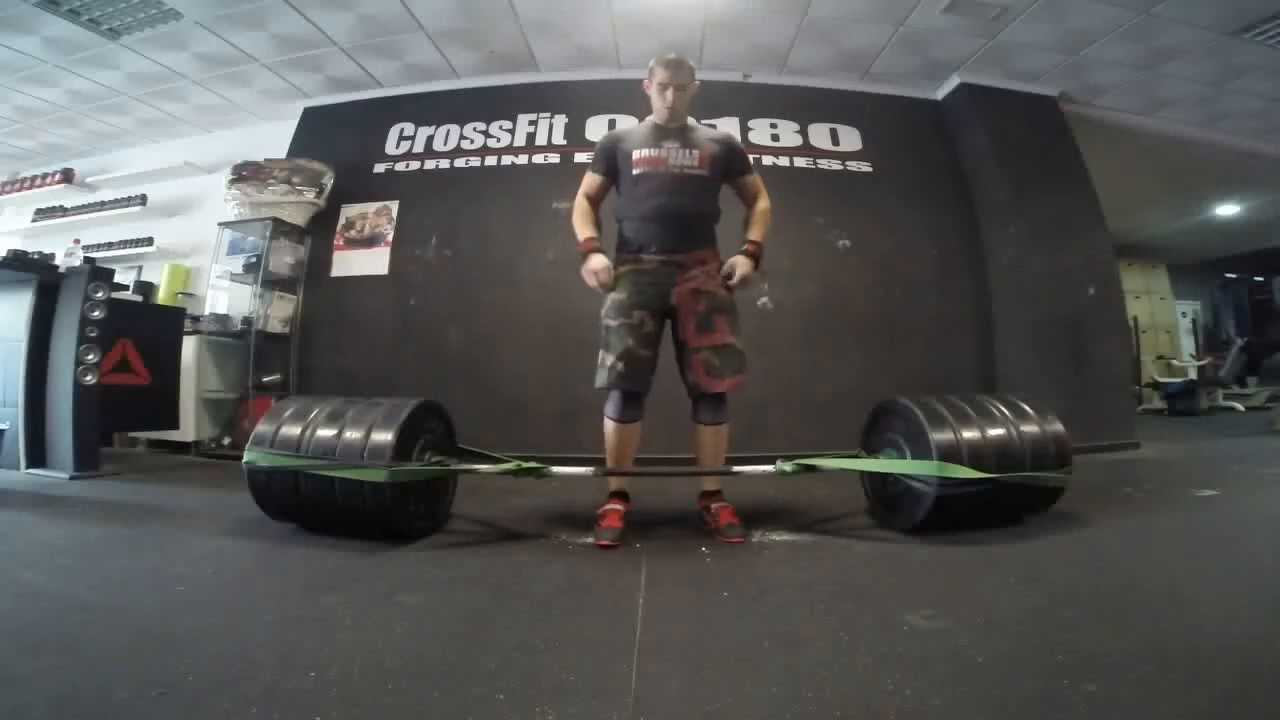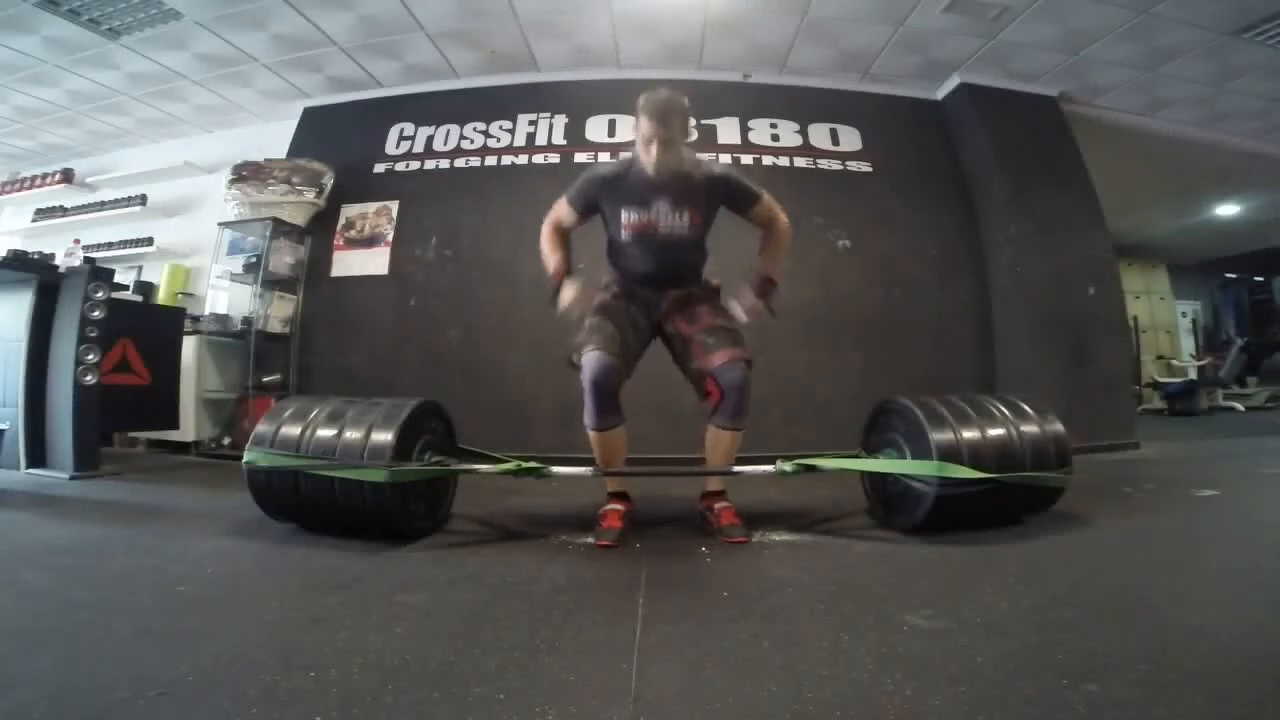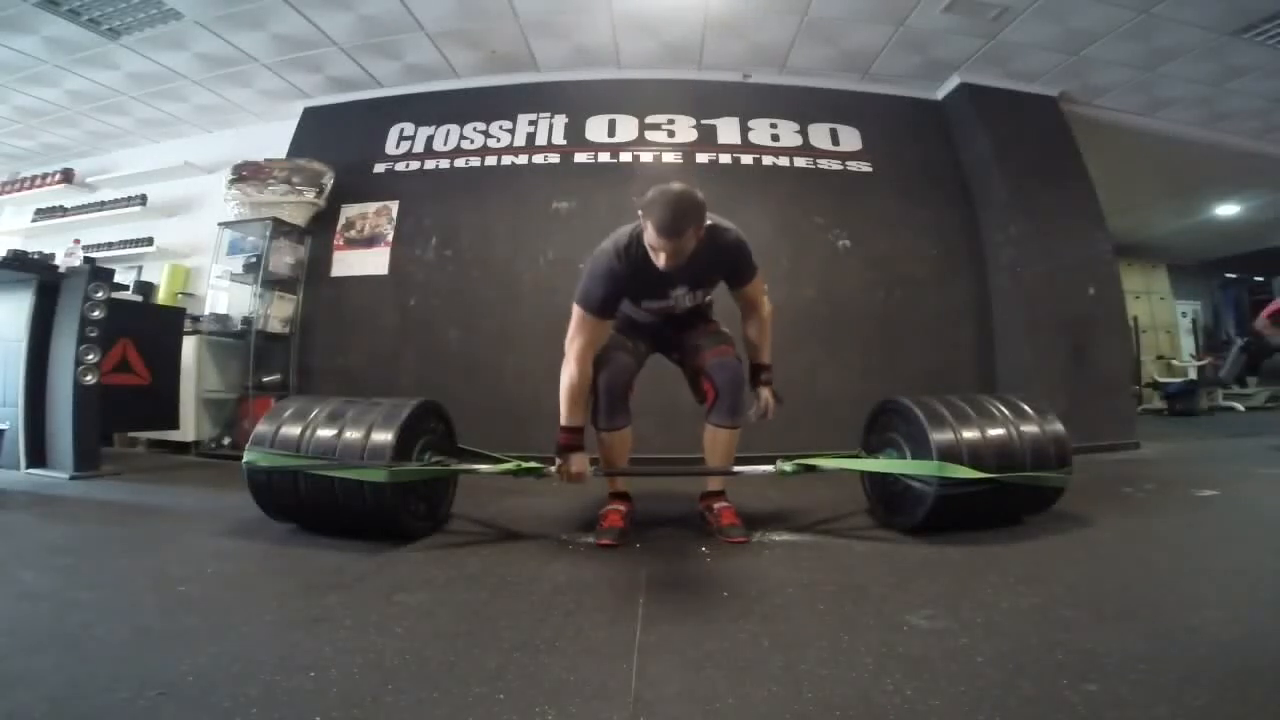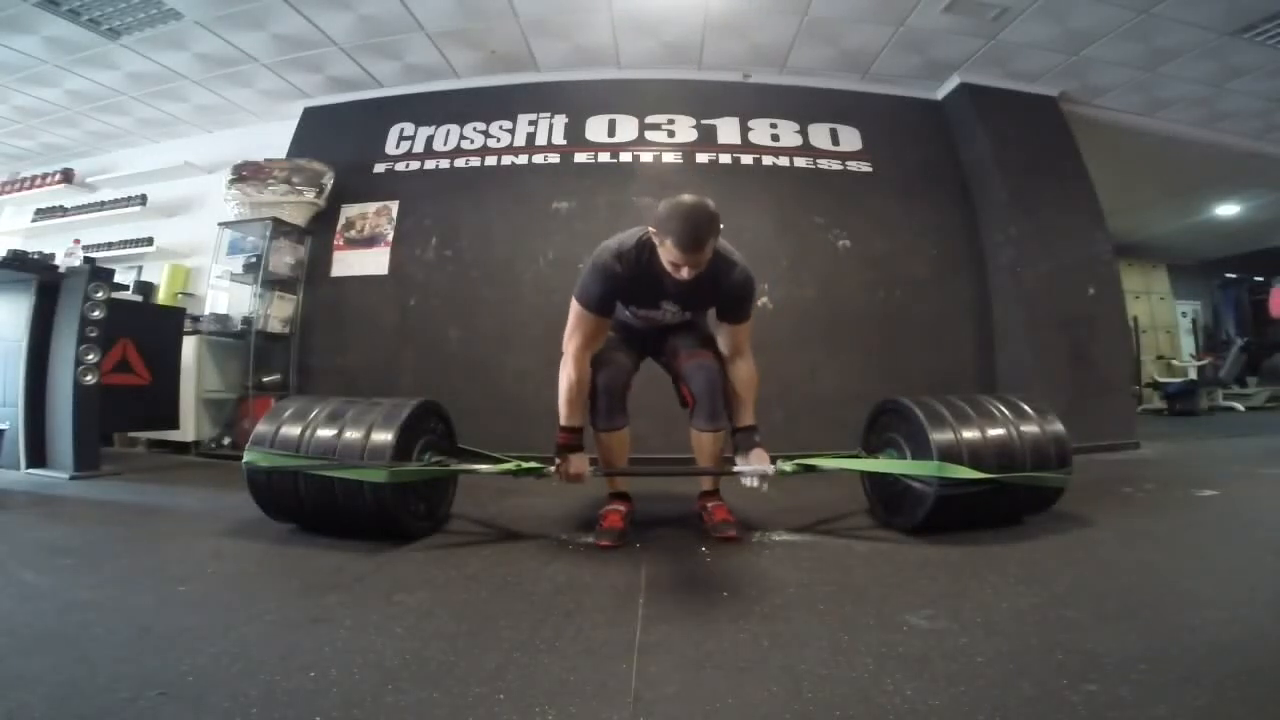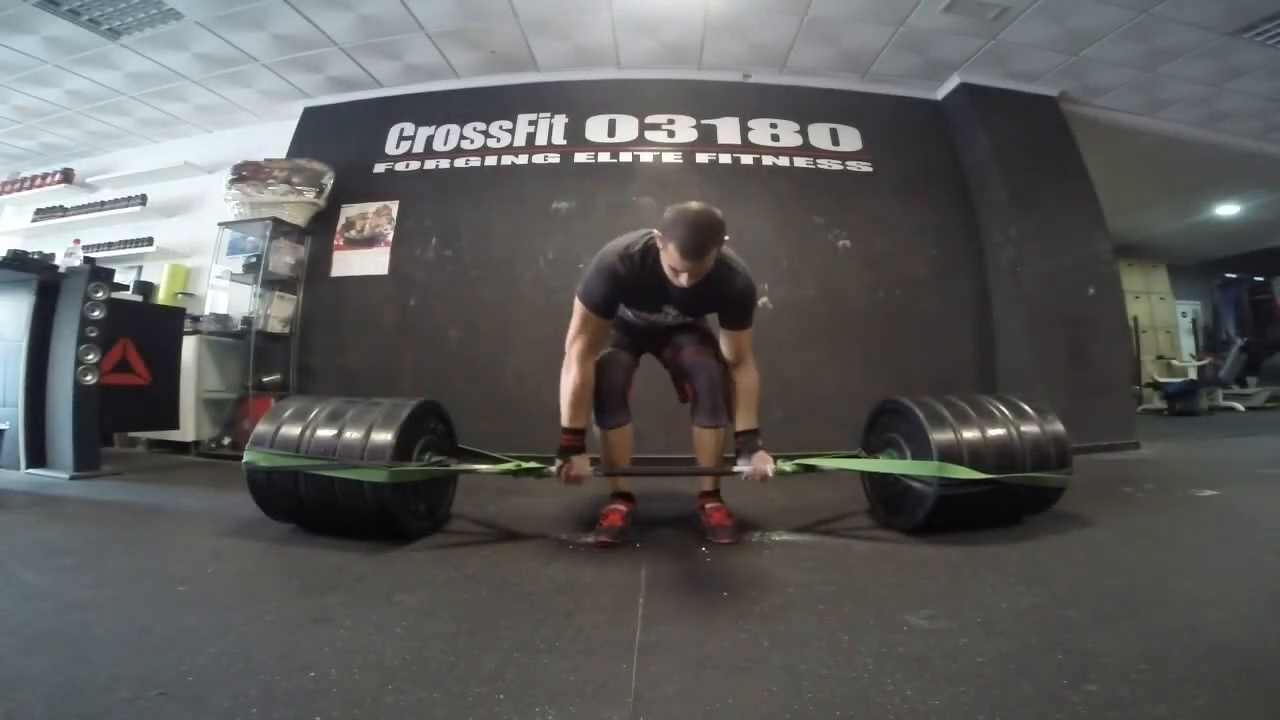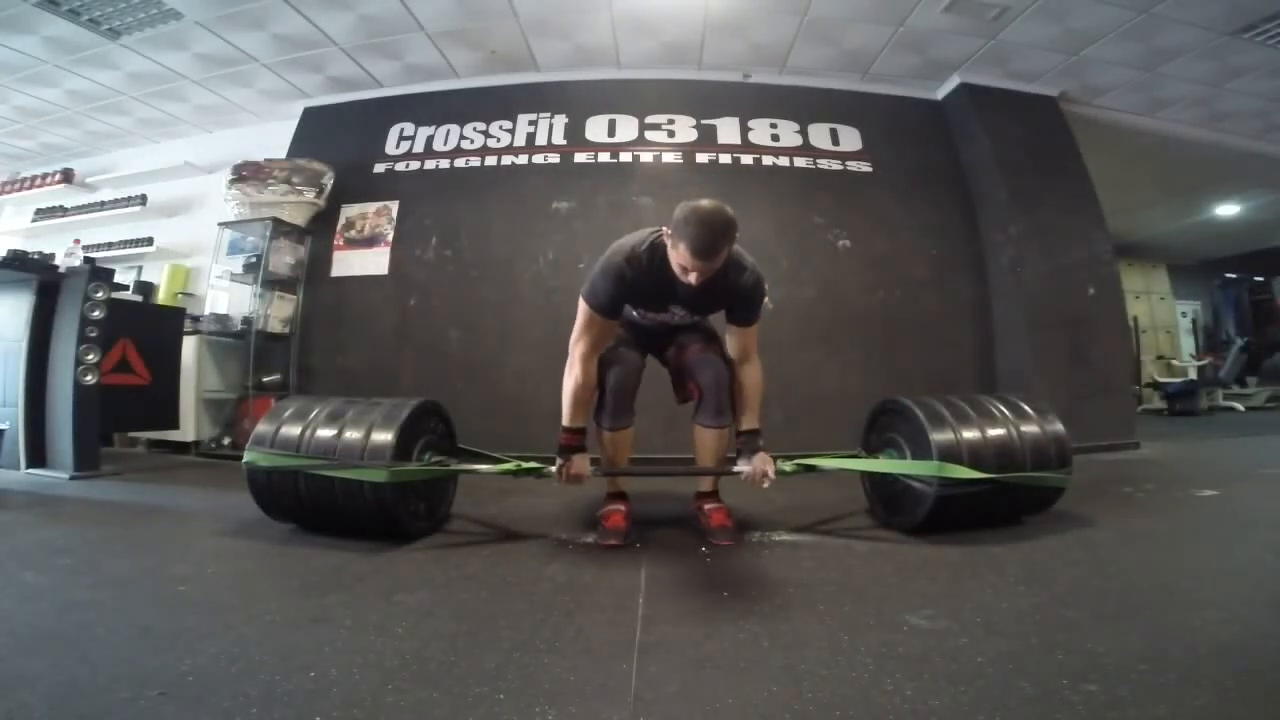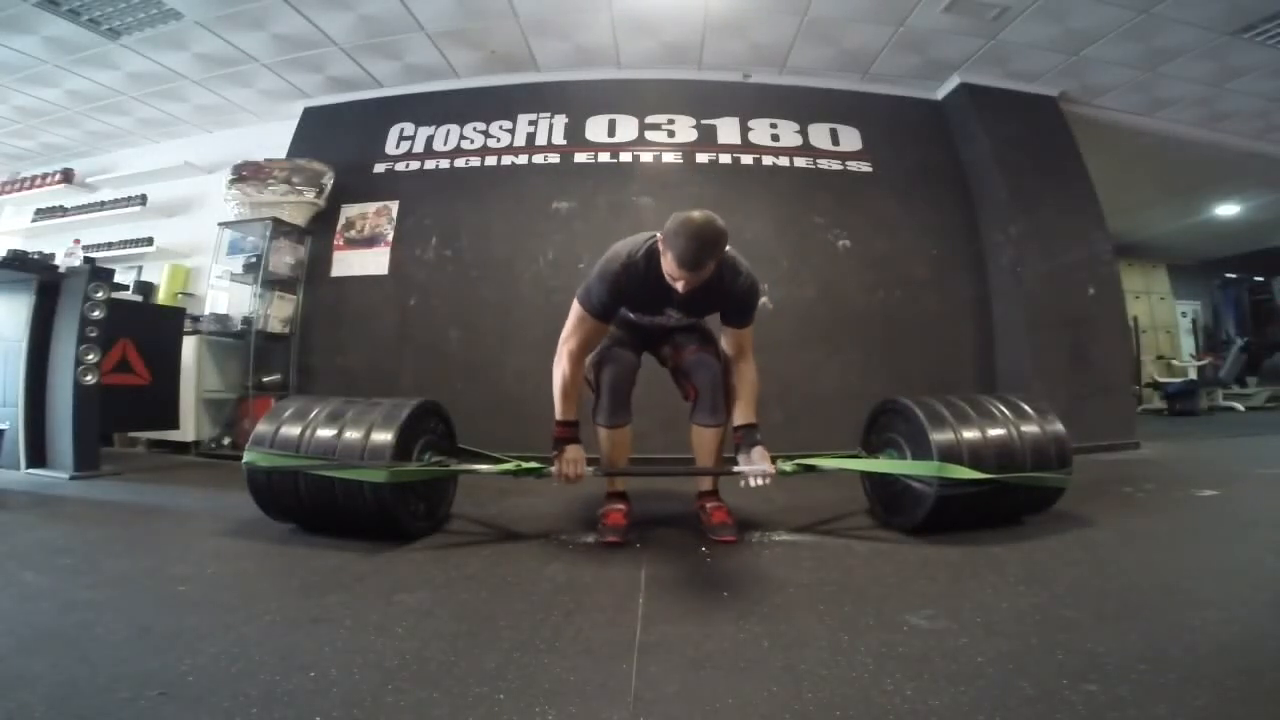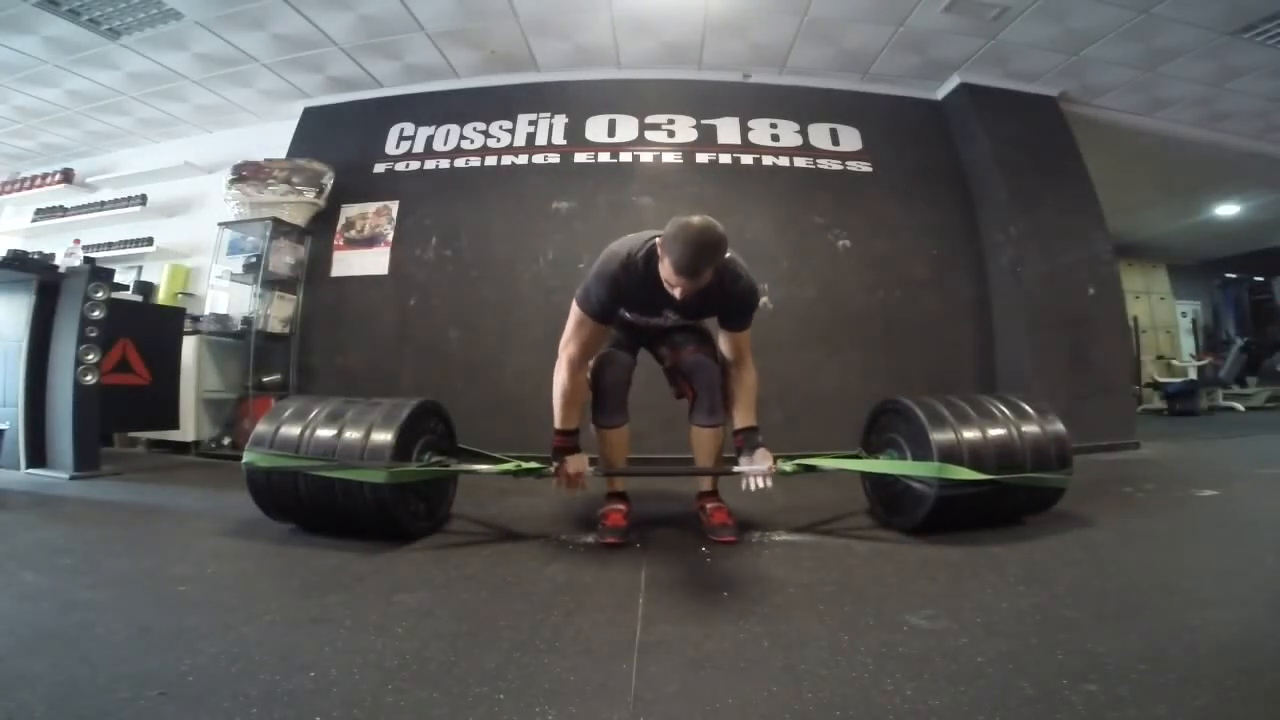
dt=0.5s
person 1, frame 1
left shoulder: (720, 144)
right shoulder: (618, 142)
left elbow: (758, 199)
right elbow: (586, 199)
left wrist: (751, 251)
right wrist: (590, 250)
left hip: (700, 271)
right hip: (634, 271)
left knee: (711, 385)
right knee: (625, 386)
left ankle: (712, 496)
right ankle: (616, 496)
person 1, frame 2
left shoulder: (714, 179)
right shoulder: (605, 179)
left elbow: (777, 224)
right elbow: (553, 225)
left wrist: (764, 285)
right wrist: (562, 281)
left hip: (689, 295)
right hip: (626, 293)
left knee: (734, 378)
right knee: (597, 375)
left ankle: (715, 496)
right ankle: (615, 497)
person 1, frame 3
left shoulder: (728, 243)
right shoulder: (613, 258)
left elbow: (754, 305)
right elbow: (578, 352)
left wrist: (762, 375)
right wrist: (570, 443)
left hip: (691, 321)
right hip: (629, 323)
left knee: (730, 377)
right knee: (606, 380)
left ankle: (715, 497)
right ankle: (617, 498)
person 1, frame 4
left shoulder: (733, 275)
right shoulder: (613, 261)
left elbow: (737, 356)
right elbow: (577, 351)
left wrist: (747, 439)
right wrist: (570, 443)
left hip: (684, 329)
right hip: (622, 328)
left knee: (708, 383)
right knee: (604, 384)
left ankle: (710, 496)
right ankle: (617, 497)
person 1, frame 5
left shoulder: (735, 282)
right shoulder: (617, 263)
left elbow: (738, 363)
right elbow: (579, 353)
left wrist: (749, 444)
right wrist: (572, 445)
left hip: (682, 328)
right hip: (622, 325)
left knee: (709, 380)
right knee: (607, 380)
left ankle: (710, 496)
right ankle: (620, 497)
person 1, frame 6
left shoulder: (745, 279)
right shoulder: (624, 262)
left elbow: (744, 360)
right elbow: (583, 354)
left wrist: (750, 443)
right wrist: (572, 445)
left hip: (686, 329)
right hip: (626, 325)
left knee: (716, 380)
right knee: (615, 382)
left ankle: (708, 496)
right ankle: (615, 497)
person 1, frame 7
left shoulder: (738, 282)
right shoulder: (620, 266)
left elbow: (740, 358)
right elbow: (570, 353)
left wrist: (748, 438)
right wrist: (567, 437)
left hip: (683, 329)
right hip: (624, 325)
left knee: (711, 378)
right knee: (612, 378)
left ankle: (708, 495)
right ankle: (616, 496)
person 1, frame 8
left shoulder: (737, 285)
right shoulder: (617, 266)
left elbow: (738, 362)
right elbow: (572, 358)
left wrist: (749, 440)
right wrist: (566, 446)
left hip: (681, 328)
right hip: (620, 324)
left knee: (708, 377)
right knee: (609, 377)
left ankle: (708, 496)
right ankle: (615, 497)
